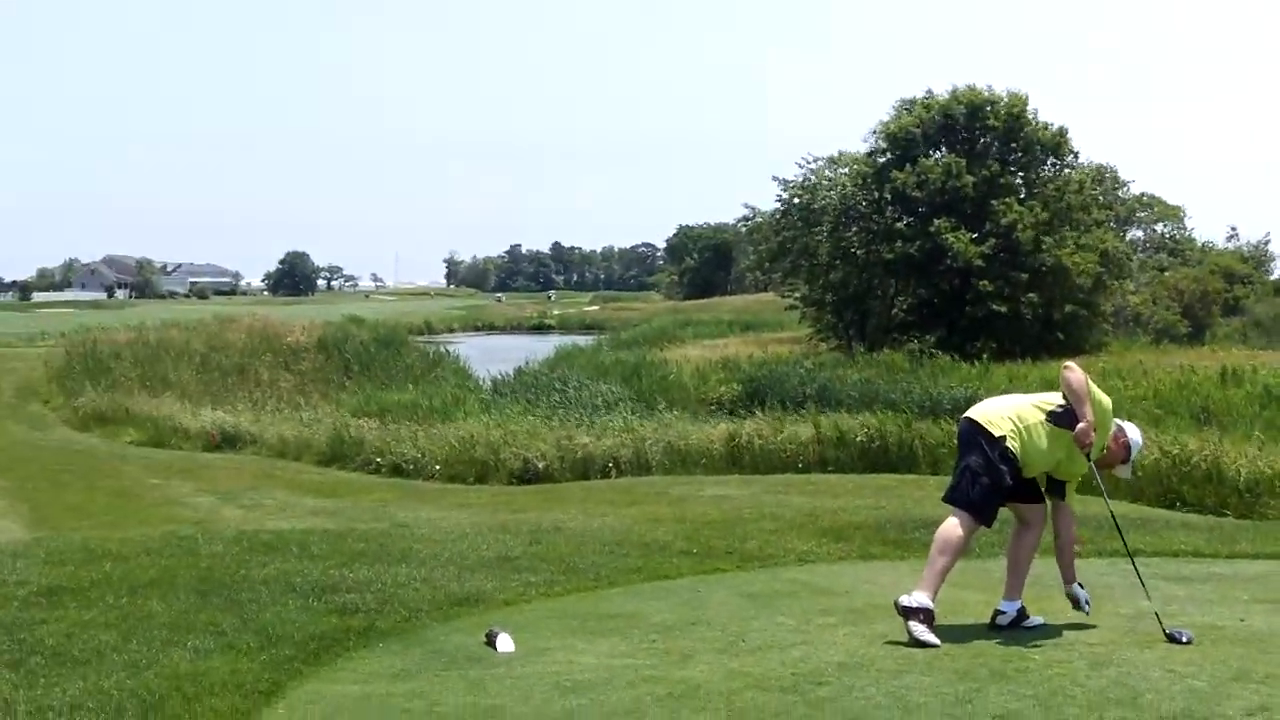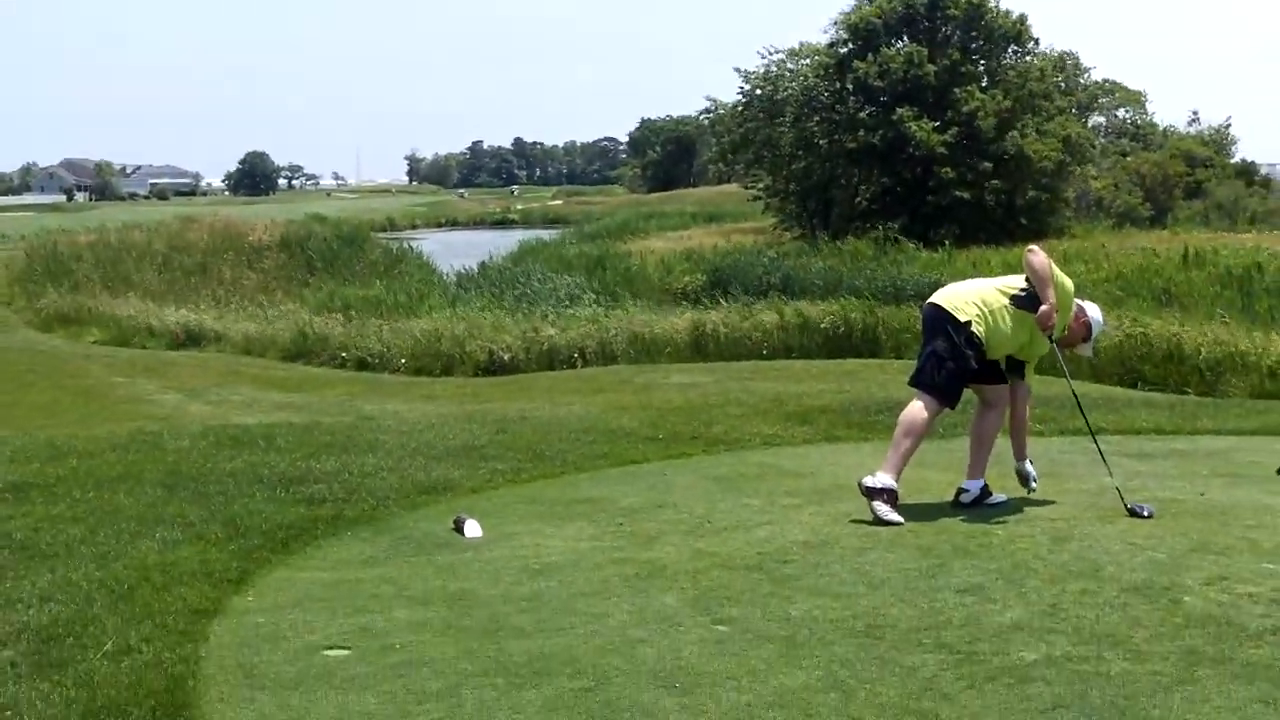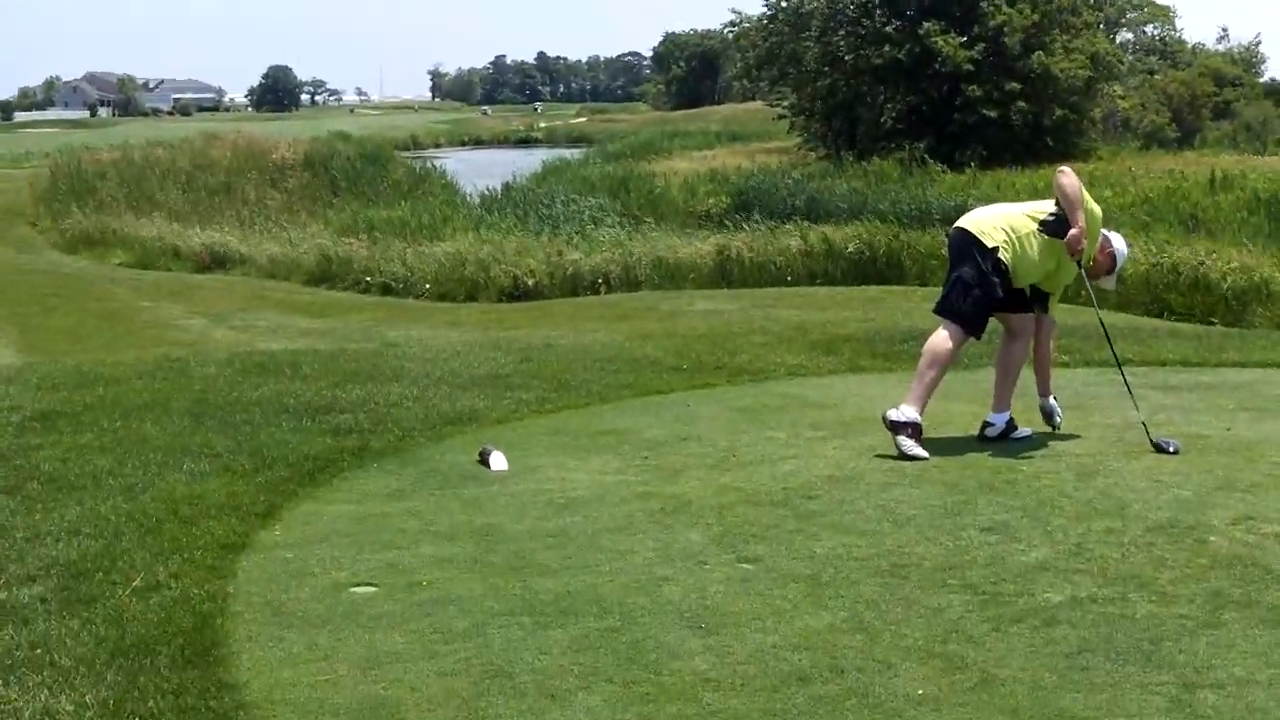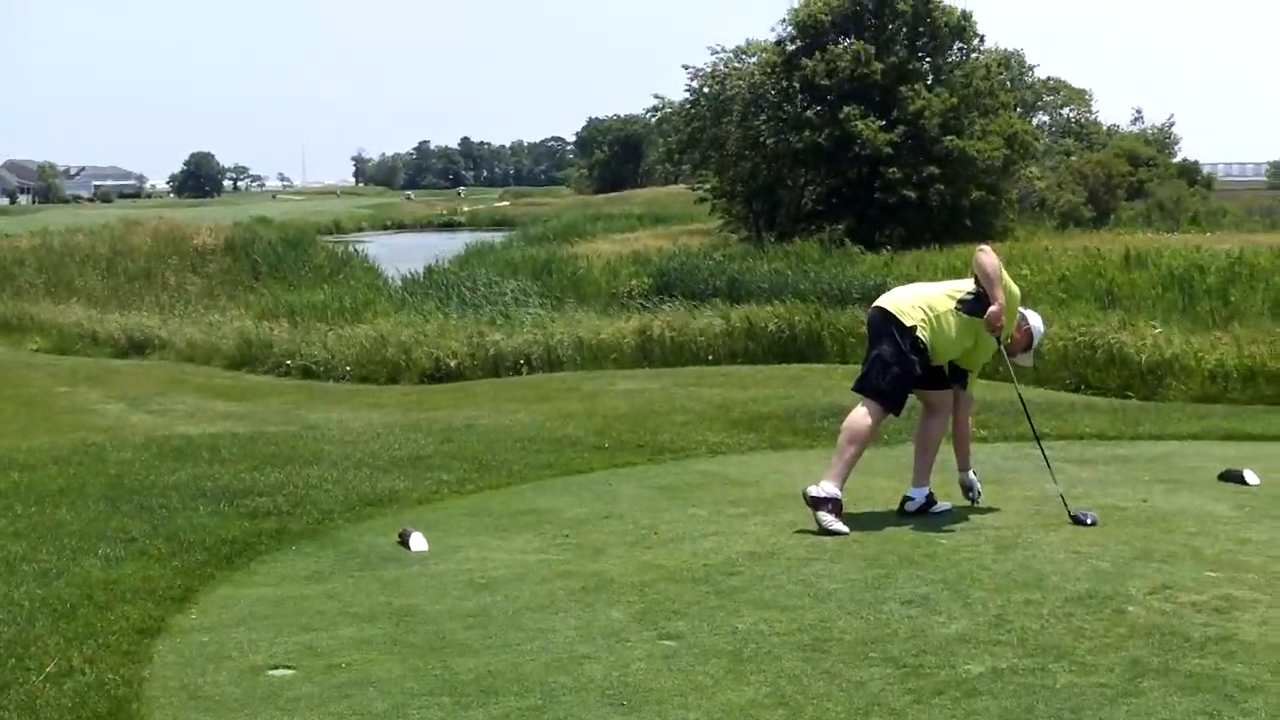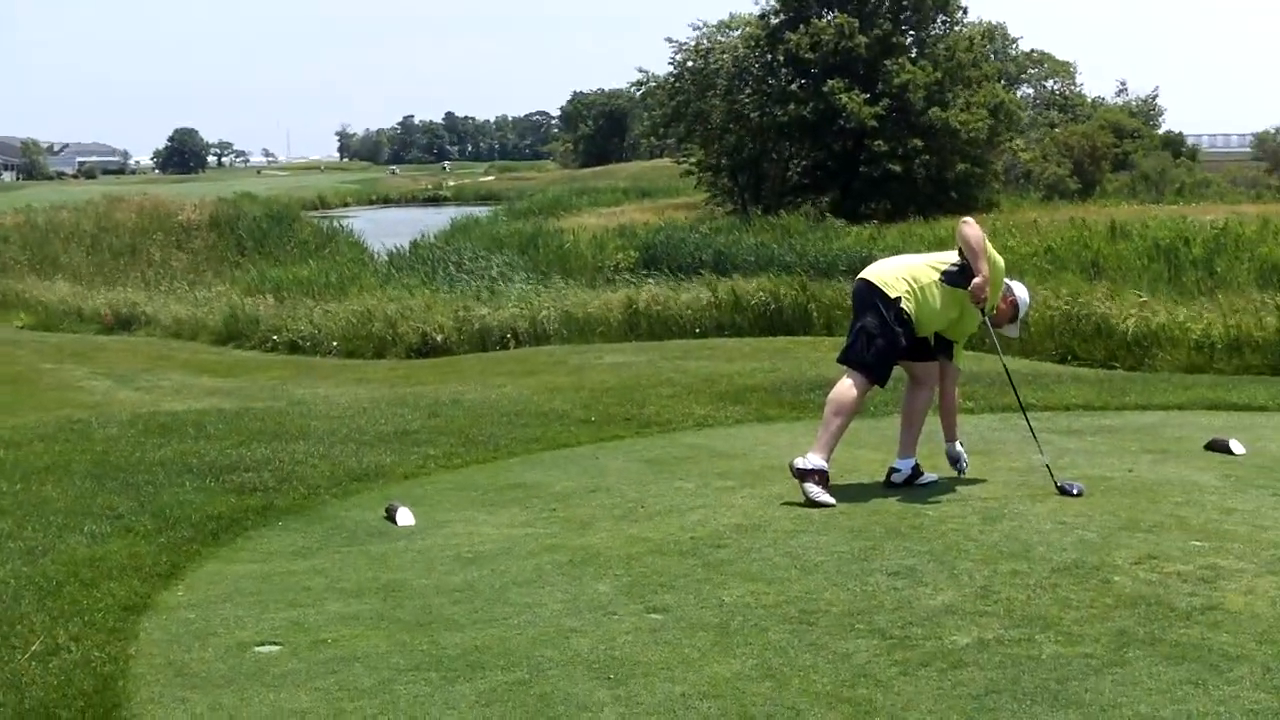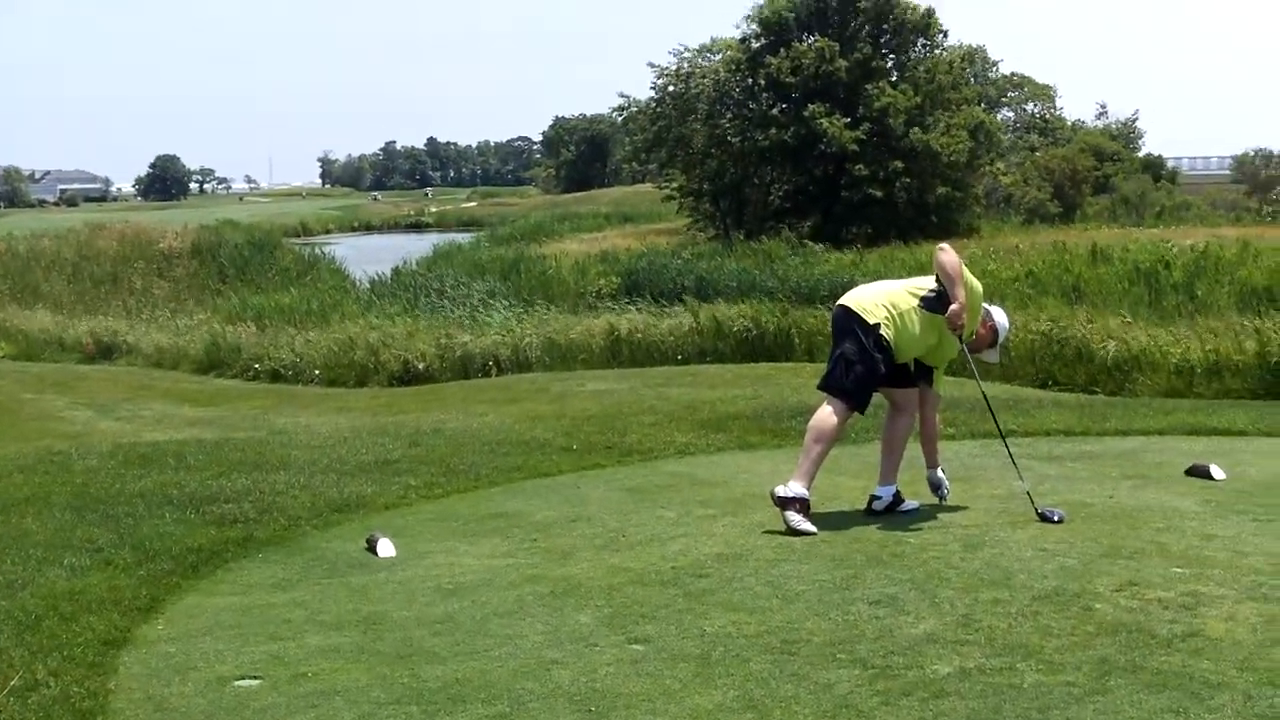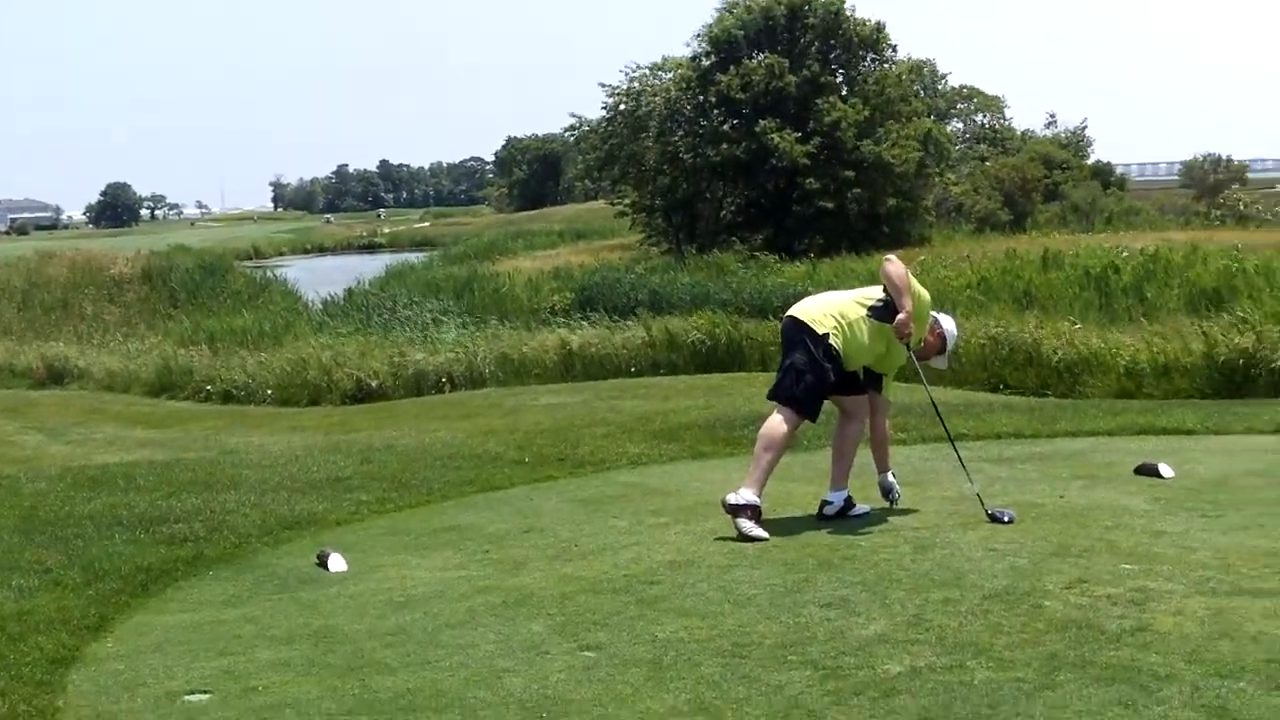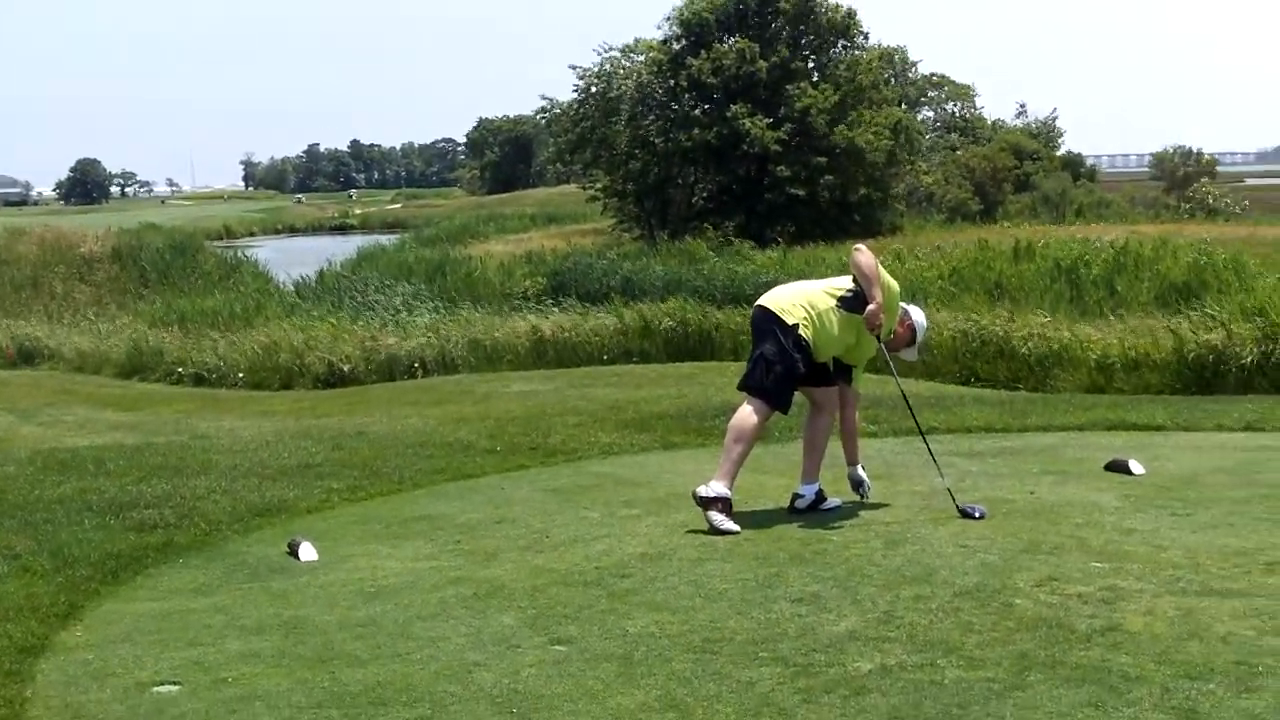
dt=0.2s
person 1, frame 1
left shoulder: (1073, 464)
right shoulder: (1102, 410)
left elbow: (1064, 525)
right elbow: (1069, 369)
left wrist: (1071, 584)
right wrist: (1086, 421)
right hip: (992, 429)
left knee: (1034, 516)
right knee: (967, 517)
left ankle: (1009, 609)
right ankle: (918, 603)
person 1, frame 2
left shoulder: (1033, 344)
right shoulder: (1064, 292)
left elbow: (1019, 403)
right elbow: (1032, 252)
left wrist: (1022, 462)
right wrist: (1048, 303)
right hip: (957, 313)
left knee: (997, 397)
right knee: (932, 399)
left ankle: (972, 487)
right ankle: (882, 484)
person 1, frame 3
left shoulder: (1060, 272)
right shoulder: (1092, 218)
left elbow: (1042, 336)
right elbow: (1063, 173)
left wrist: (1046, 397)
right wrist: (1078, 227)
right hip: (983, 238)
left knee: (1023, 327)
right knee: (957, 328)
left ankle: (998, 421)
right ankle: (906, 417)
person 1, frame 4
left shoulder: (978, 349)
right shoulder: (1011, 296)
left elbow: (960, 412)
right elbow: (983, 252)
left wrist: (965, 471)
right wrist: (998, 304)
right hip: (902, 318)
left knee: (942, 403)
right knee: (876, 406)
left ankle: (917, 496)
right ankle: (827, 493)
person 1, frame 5
left shoulder: (964, 321)
right shoulder: (995, 270)
left elbow: (947, 384)
right elbow: (966, 224)
left wrist: (952, 443)
right wrist: (981, 276)
right hip: (887, 289)
left knee: (926, 375)
right knee: (861, 378)
left ankle: (904, 467)
right ankle: (813, 464)
person 1, frame 6
left shoulder: (943, 347)
right shoulder: (973, 293)
left elbow: (927, 410)
right elbow: (943, 251)
left wrist: (934, 469)
right wrist: (958, 302)
right hip: (866, 316)
left knee: (907, 402)
right knee: (841, 404)
left ankle: (885, 494)
right ankle: (794, 492)
person 1, frame 7
left shoulder: (893, 354)
right shoulder: (921, 303)
left elbow: (877, 416)
right elbow: (890, 262)
left wrist: (884, 473)
right wrist: (906, 311)
right hip: (815, 326)
left knee: (857, 409)
right knee: (791, 413)
left ankle: (836, 499)
right ankle: (745, 500)
person 1, frame 8
left shoulder: (863, 345)
right shoulder: (891, 295)
left elbow: (847, 409)
right elbow: (859, 251)
left wrist: (854, 467)
right wrist: (875, 302)
right hip: (785, 315)
left knee: (827, 401)
right knee: (761, 404)
left ankle: (808, 492)
right ankle: (716, 492)
